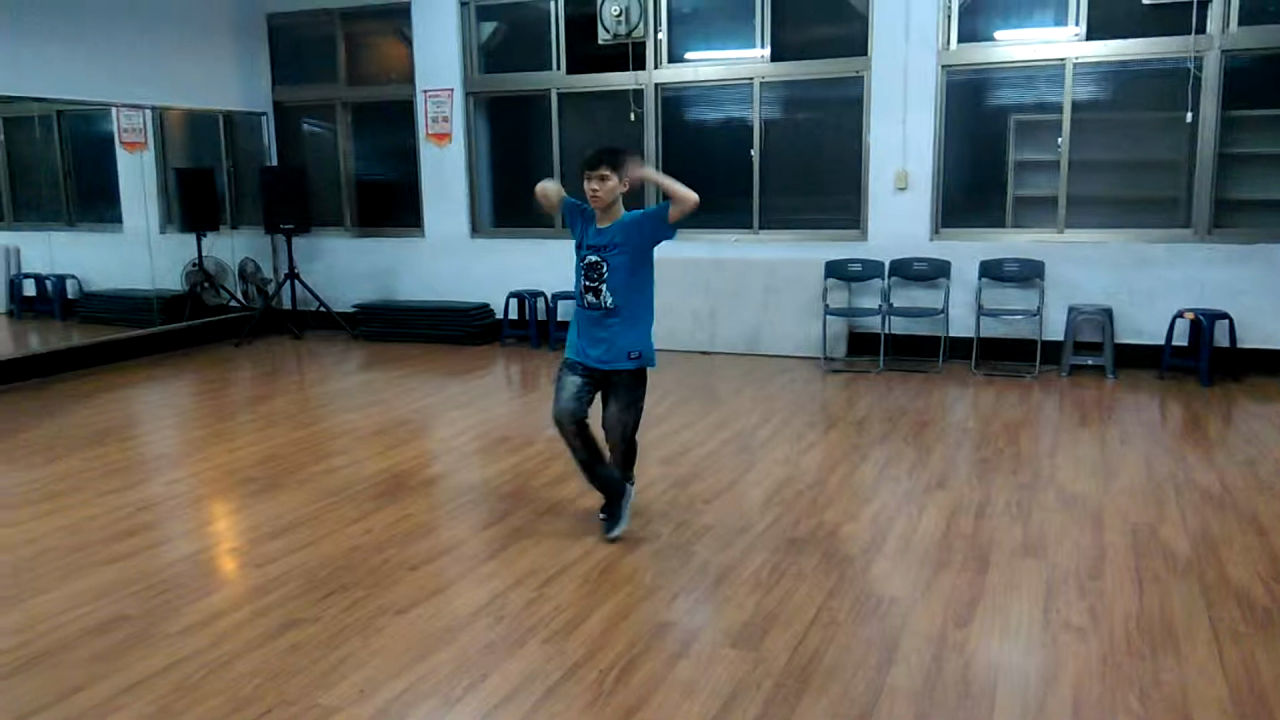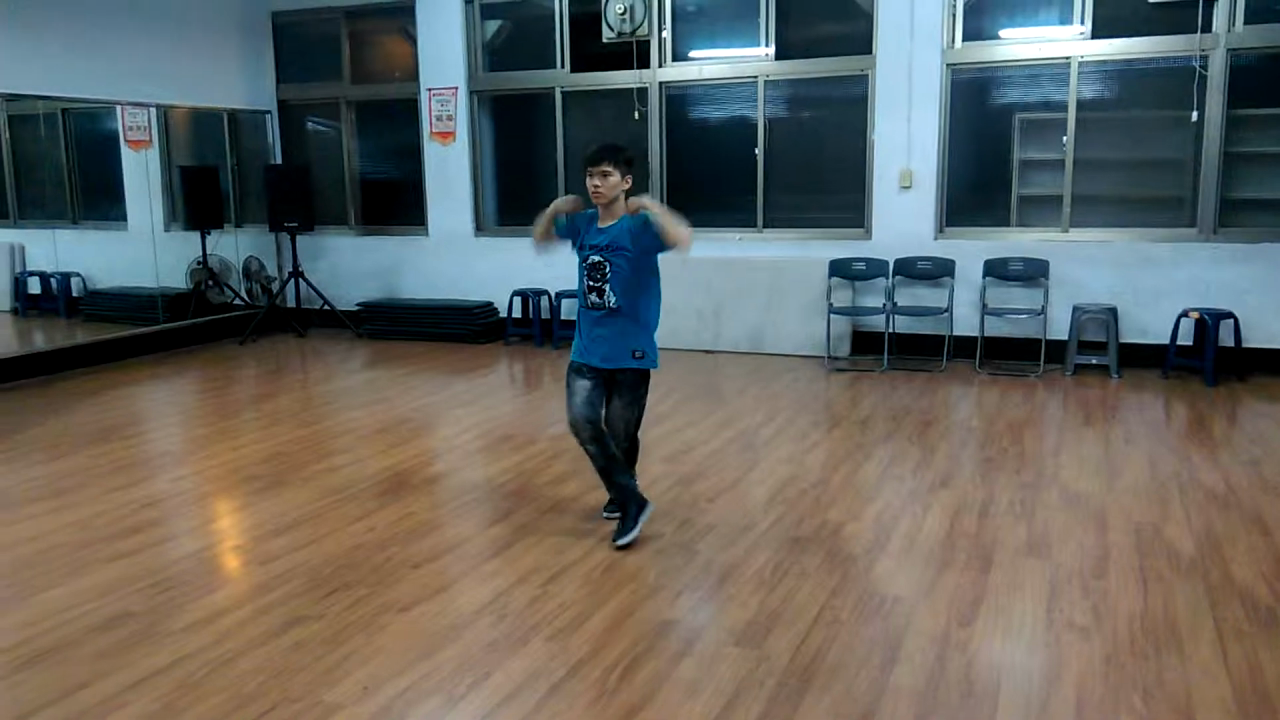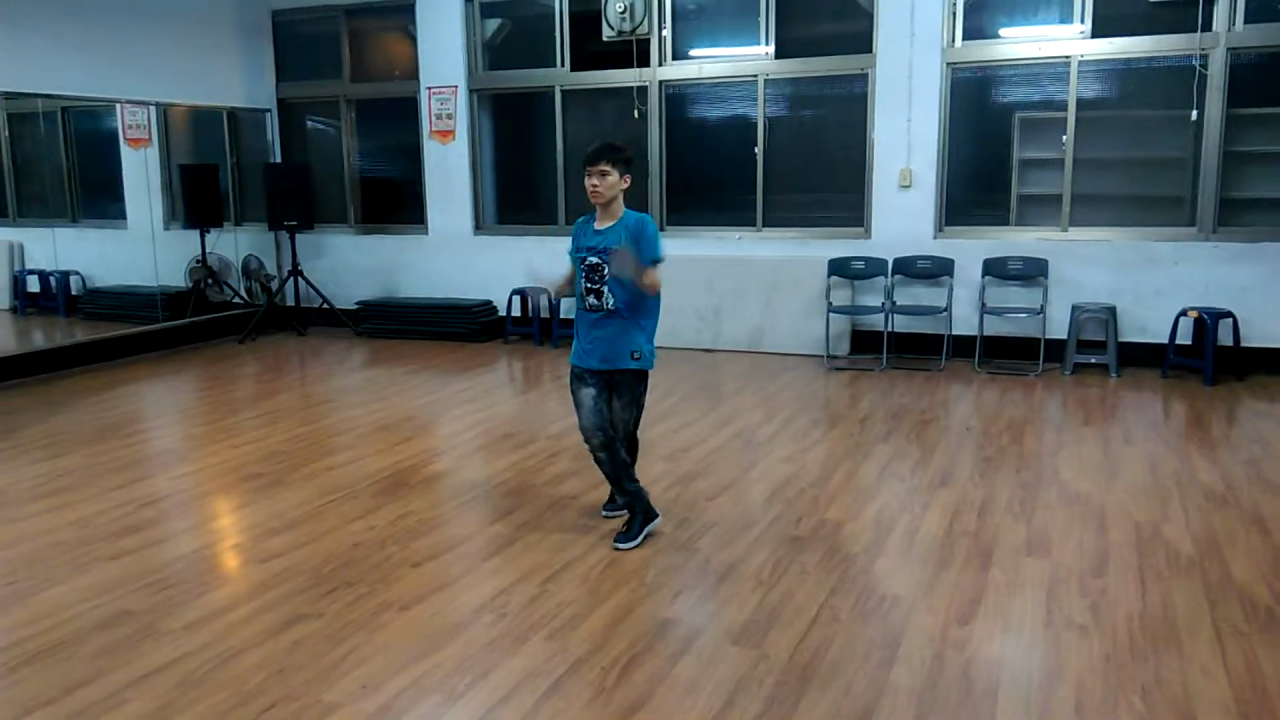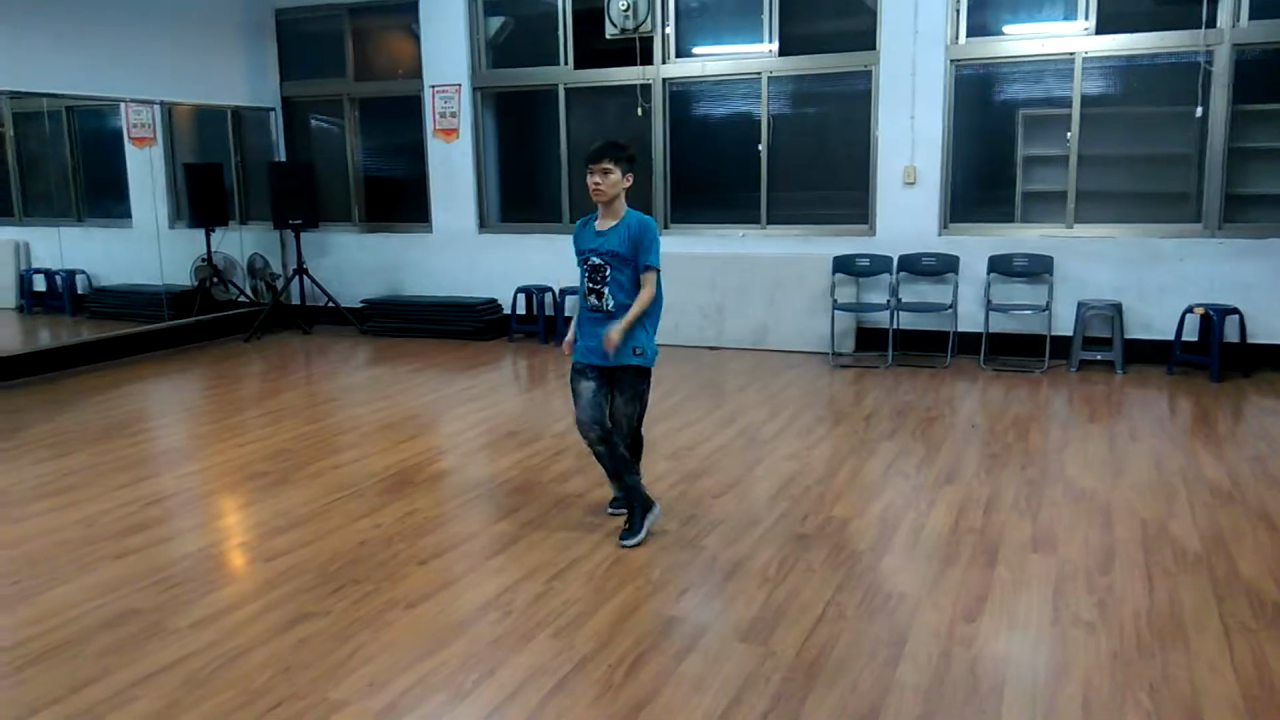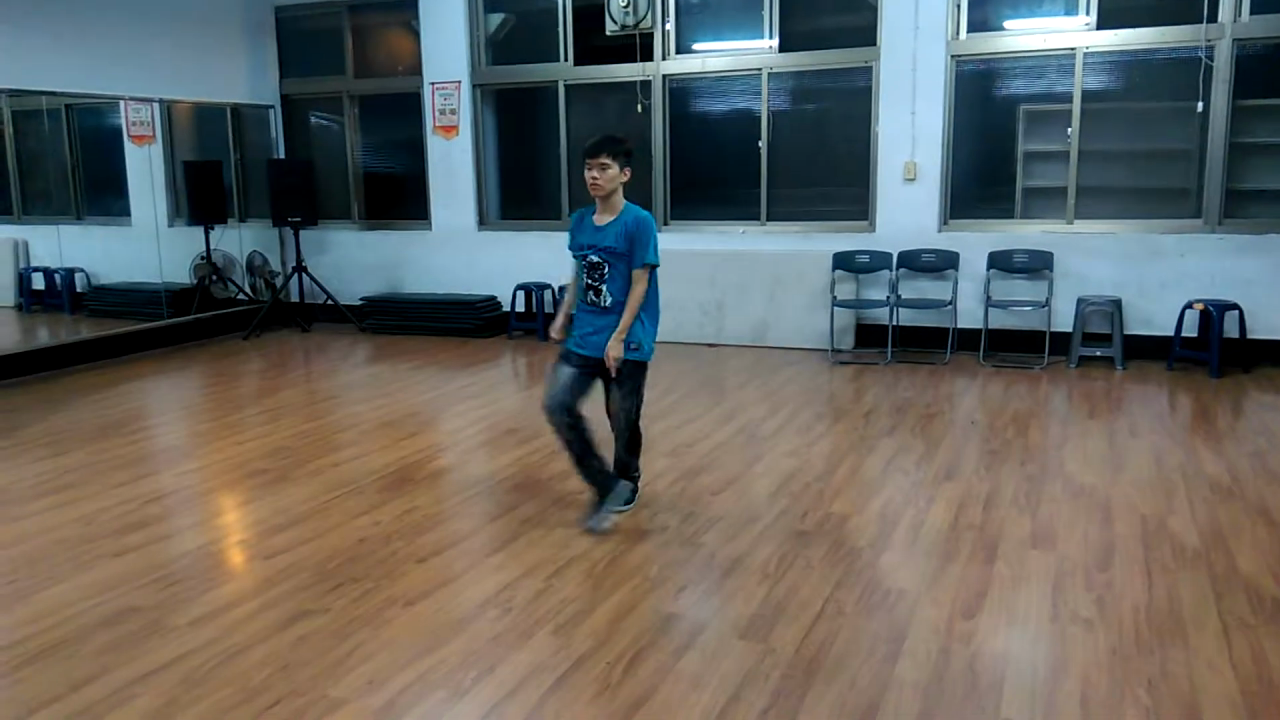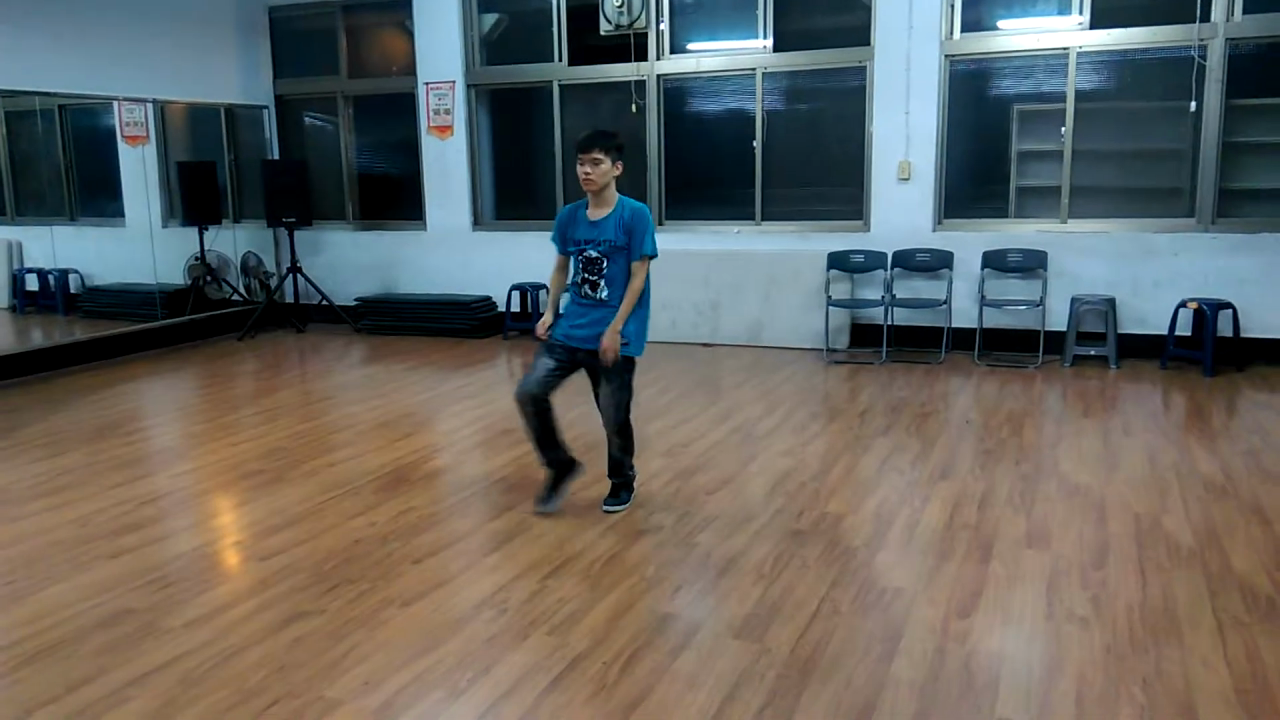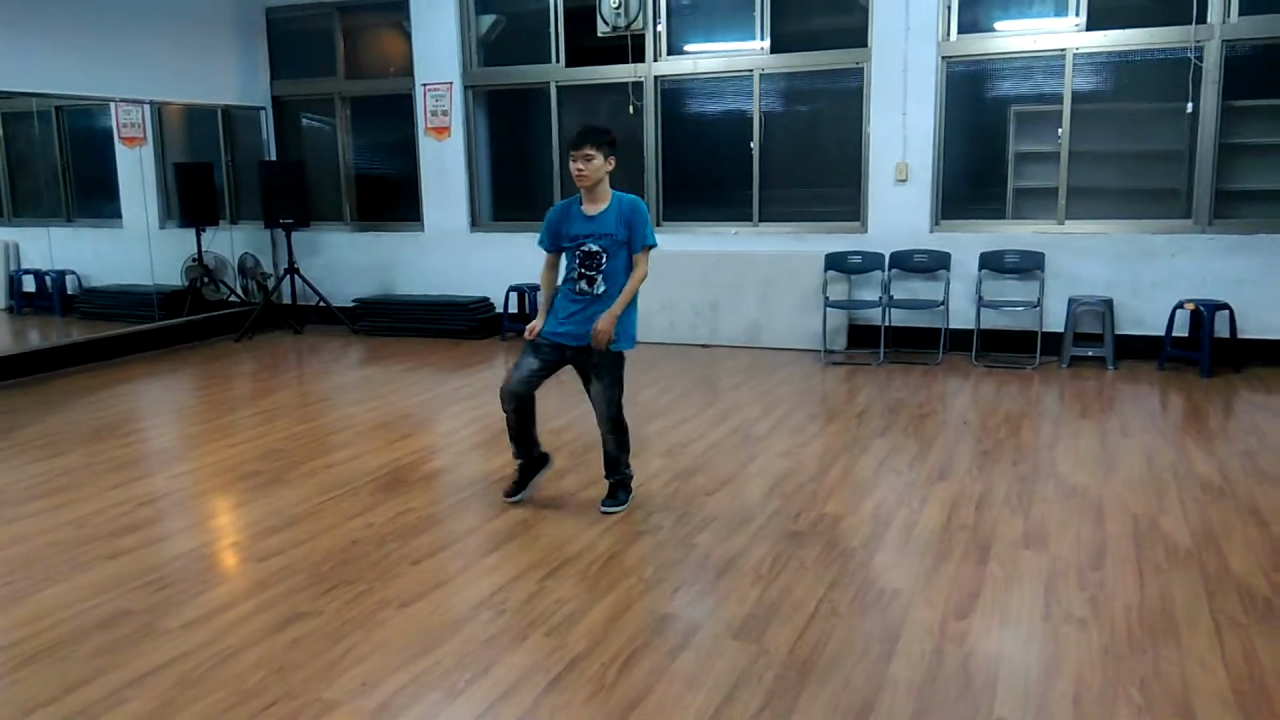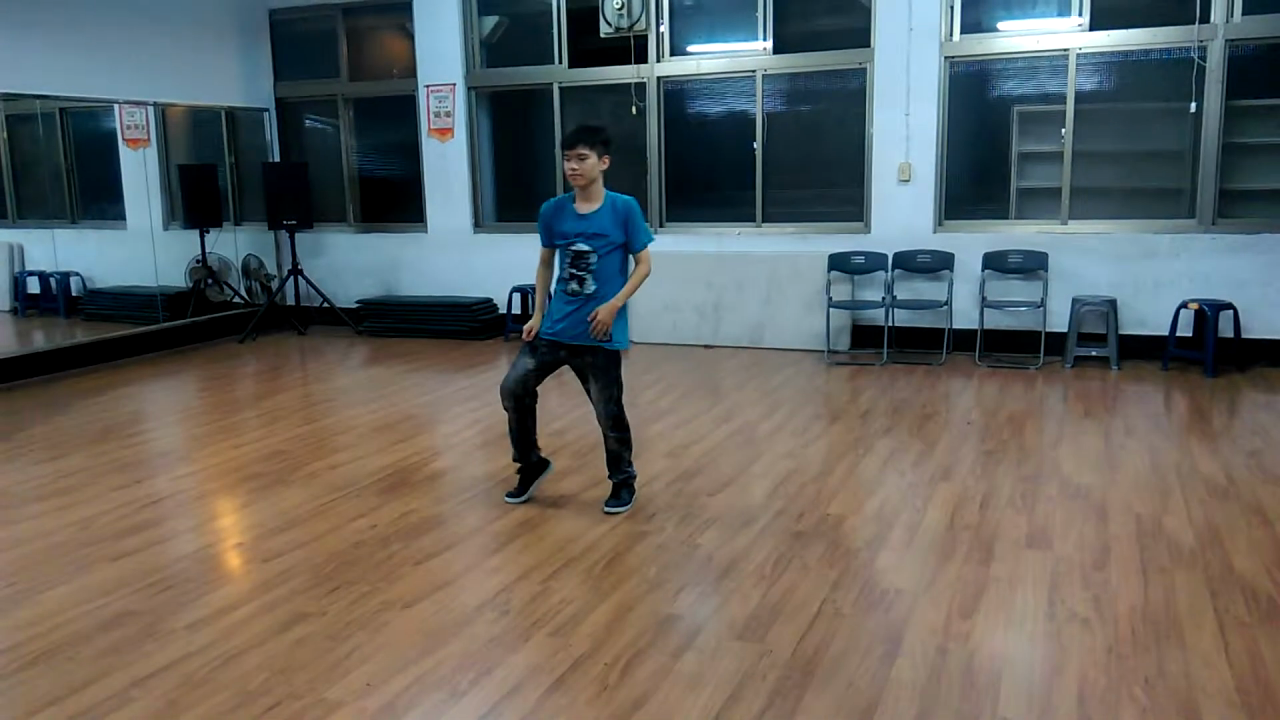
dt=0.1s
person 1, frame 1
left shoulder: (641, 223)
right shoulder: (581, 218)
left elbow: (691, 202)
right elbow: (542, 192)
left wrist: (648, 174)
right wrist: (568, 193)
left hip: (627, 350)
right hip: (582, 348)
left knee: (619, 433)
right knee: (566, 415)
left ankle: (620, 487)
right ankle: (613, 488)
person 1, frame 2
left shoulder: (642, 225)
right shoulder: (582, 222)
left elbow: (683, 240)
right elbow: (539, 237)
left wrist: (651, 207)
right wrist: (555, 209)
left hip: (631, 350)
right hip: (587, 348)
left knee: (622, 431)
right knee: (582, 422)
left ankle: (624, 490)
right ankle: (630, 501)
person 1, frame 3
left shoulder: (640, 226)
right shoulder: (581, 228)
left elbow: (654, 285)
left wrist: (630, 268)
right wrist: (553, 287)
left hip: (629, 349)
right hip: (587, 349)
left knee: (622, 430)
right knee: (594, 430)
left ankle: (622, 490)
right ankle: (641, 509)
person 1, frame 4
left shoulder: (642, 227)
right shoulder: (583, 228)
left elbow: (649, 289)
left wrist: (622, 326)
right wrist: (574, 327)
left hip: (631, 347)
right hip: (588, 347)
left knee: (625, 427)
right knee: (591, 425)
left ankle: (627, 486)
right ankle: (639, 503)
person 1, frame 5
left shoulder: (639, 222)
right shoulder: (579, 222)
left elbow: (640, 287)
left wrist: (619, 338)
right wrist: (563, 317)
left hip: (626, 343)
right hip: (583, 337)
left knee: (624, 421)
right knee: (556, 405)
left ankle: (627, 482)
right ankle: (605, 484)
person 1, frame 6
left shoulder: (635, 214)
right shoulder: (569, 217)
left elbow: (638, 278)
left wrist: (615, 329)
right wrist: (549, 312)
left hip: (614, 335)
right hip: (569, 330)
left knee: (614, 418)
right knee: (529, 392)
left ankle: (622, 481)
right ankle: (561, 467)
person 1, frame 7
left shoulder: (631, 209)
right shoulder: (560, 214)
left elbow: (642, 266)
left wrist: (614, 313)
right wrist: (542, 315)
left hip: (604, 332)
right hip: (559, 327)
left knee: (608, 414)
right knee: (514, 390)
left ankle: (619, 481)
right ankle: (531, 461)
person 1, frame 8
left shoulder: (625, 209)
right shoulder: (553, 210)
left elbow: (644, 264)
left wrist: (614, 305)
right wrist: (538, 314)
left hip: (599, 331)
right hip: (555, 327)
left knee: (608, 412)
right knee: (513, 388)
left ankle: (623, 481)
right ankle: (531, 465)
